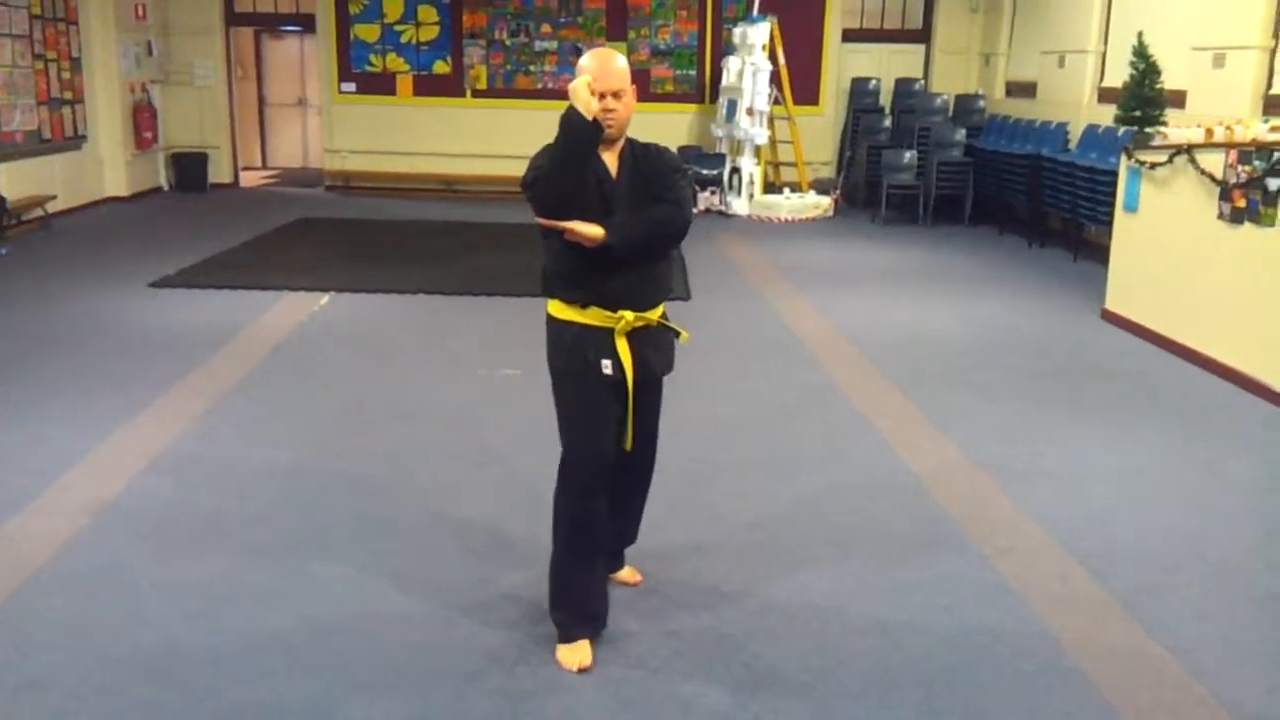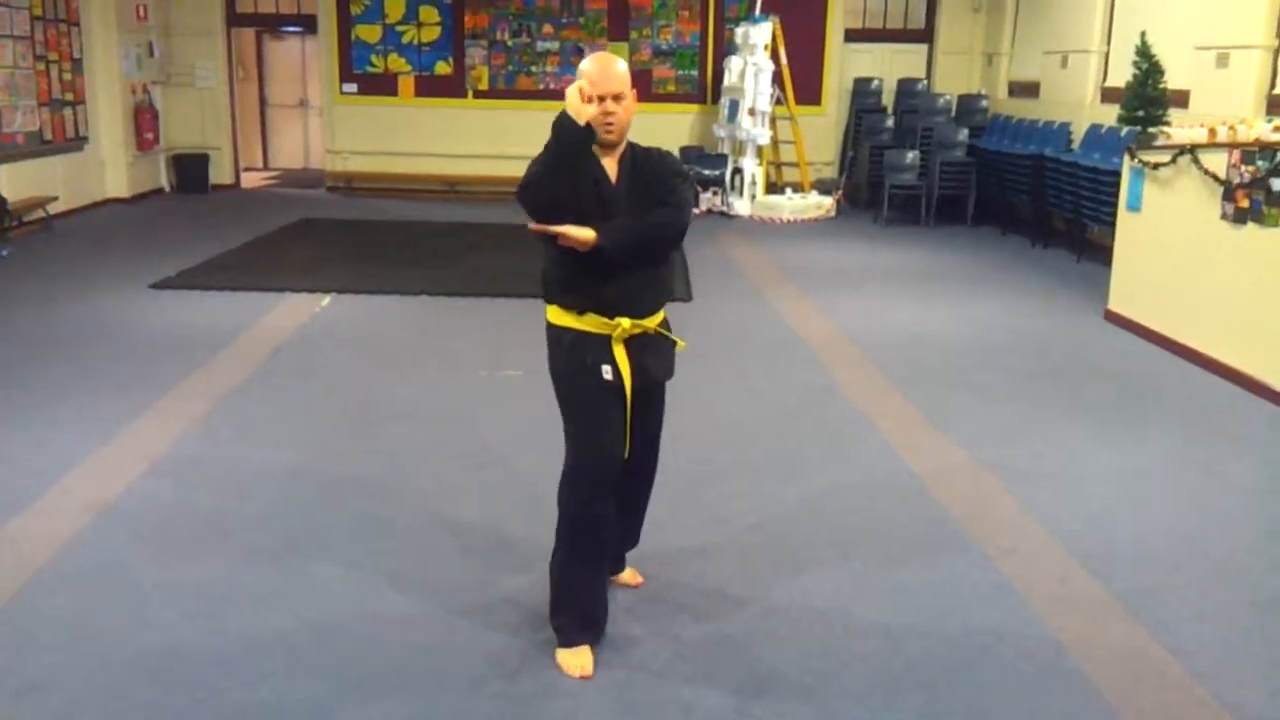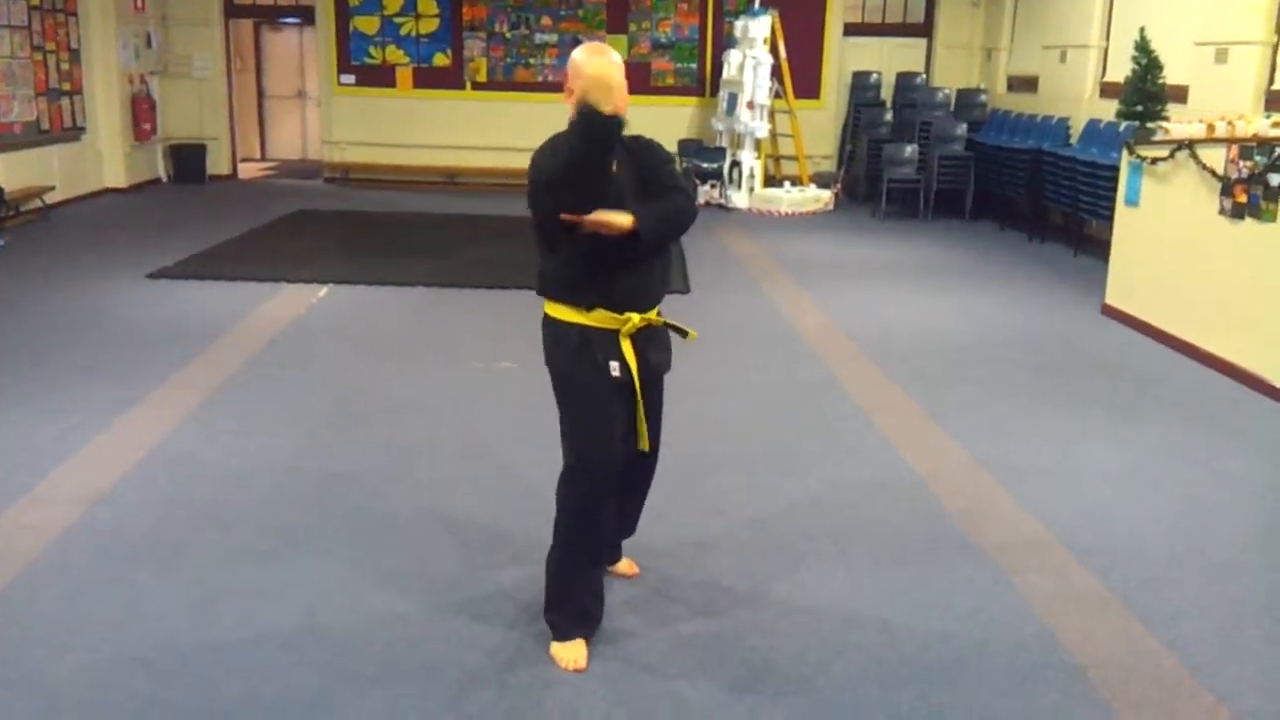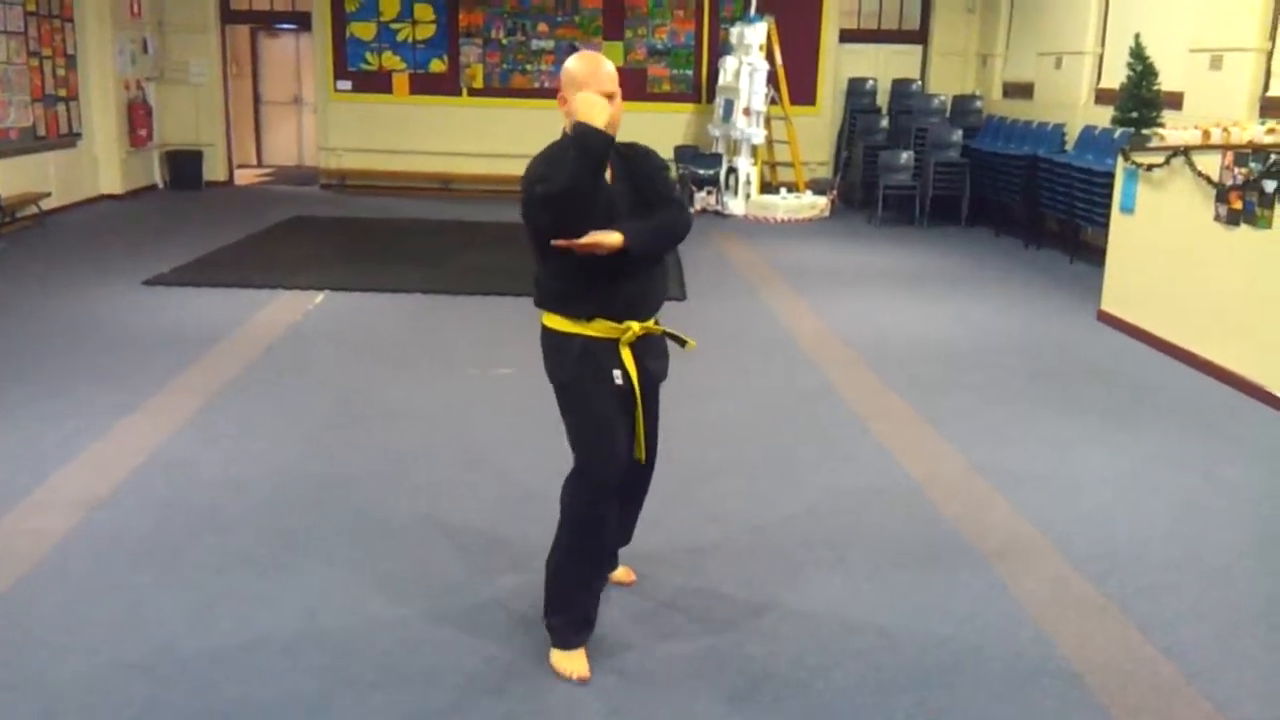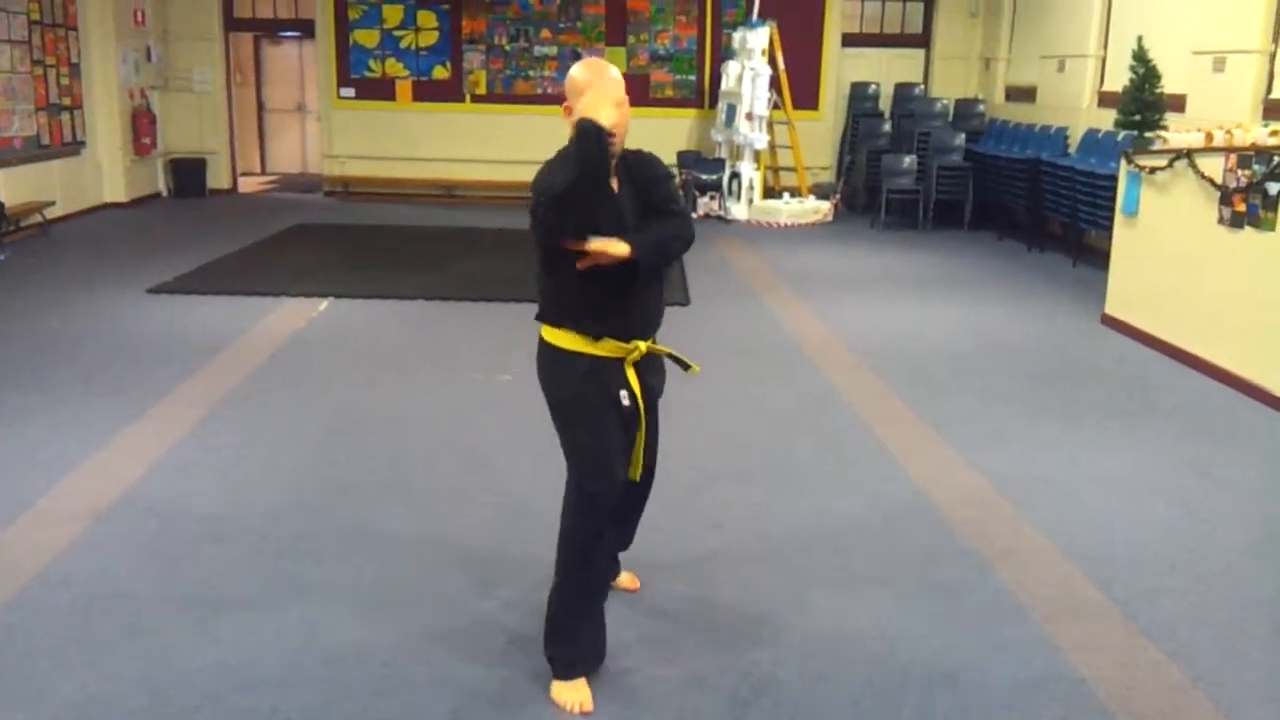
dt=0.3s
person 1, frame 1
left shoulder: (658, 163)
right shoulder: (558, 159)
left elbow: (674, 221)
right elbow: (551, 199)
left wrist: (606, 235)
right wrist: (579, 121)
left hip: (644, 334)
right hip: (580, 336)
left knee: (633, 456)
right knee: (586, 464)
left ankle: (609, 553)
right ankle: (576, 619)
person 1, frame 2
left shoulder: (660, 167)
right shoulder: (560, 164)
left elbow: (670, 225)
right elbow: (540, 203)
left wrist: (597, 237)
right wrist: (570, 126)
left hip: (644, 339)
right hip: (581, 341)
left knee: (636, 461)
right knee: (591, 468)
left ankle: (610, 556)
right ankle: (575, 623)
person 1, frame 3
left shoulder: (647, 154)
right shoulder: (556, 156)
left elbow: (681, 206)
right elbow: (576, 197)
left wrist: (632, 221)
right wrist: (596, 116)
left hip: (641, 331)
right hip: (581, 336)
left knee: (638, 451)
right knee: (592, 462)
left ankle: (605, 547)
right ankle: (569, 616)
person 1, frame 4
left shoulder: (642, 162)
right shoulder: (549, 169)
left elbow: (675, 219)
right elbow: (572, 217)
left wrist: (621, 239)
right wrist: (589, 137)
left hip: (638, 339)
right hip: (580, 344)
left knee: (634, 460)
right knee: (599, 468)
left ankle: (602, 555)
right ankle: (567, 624)
person 1, frame 5
left shoulder: (645, 169)
right shoulder: (559, 177)
left elbow: (678, 229)
right elbow: (576, 214)
left wrist: (628, 247)
right wrist: (594, 134)
left hip: (636, 355)
right hip: (578, 361)
left knee: (633, 473)
right knee: (594, 488)
left ankle: (605, 561)
right ankle: (570, 657)
